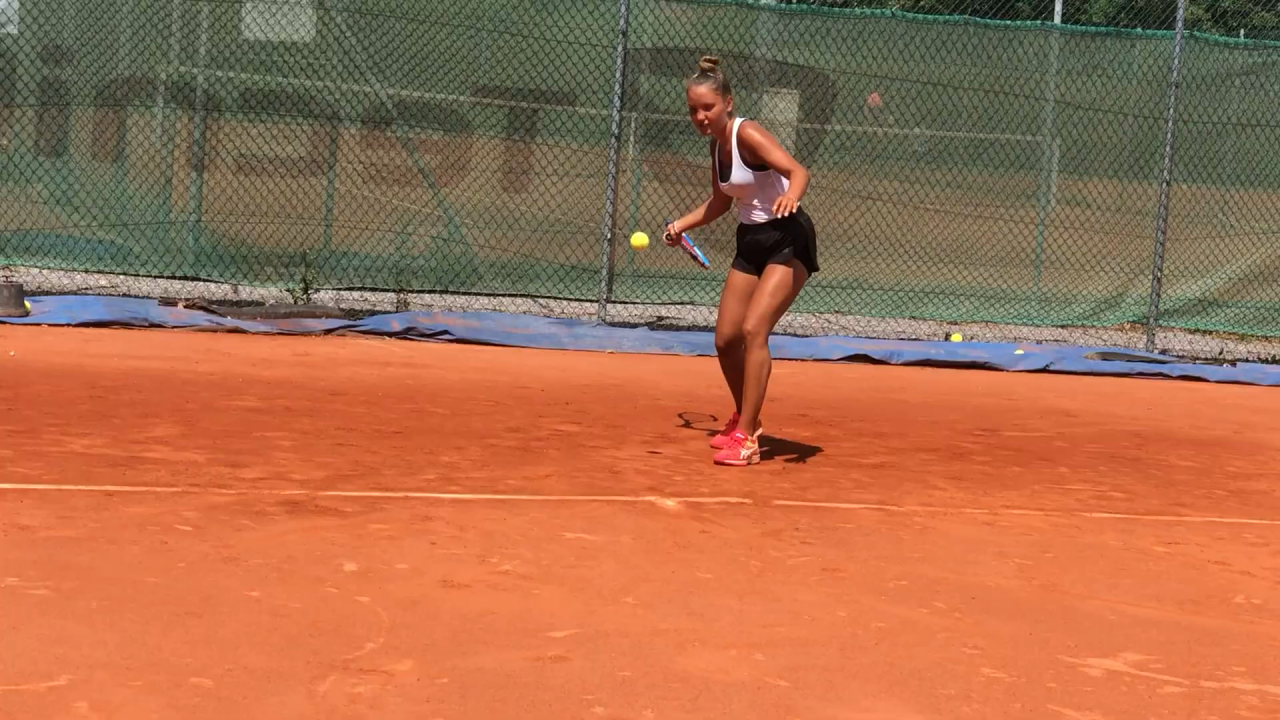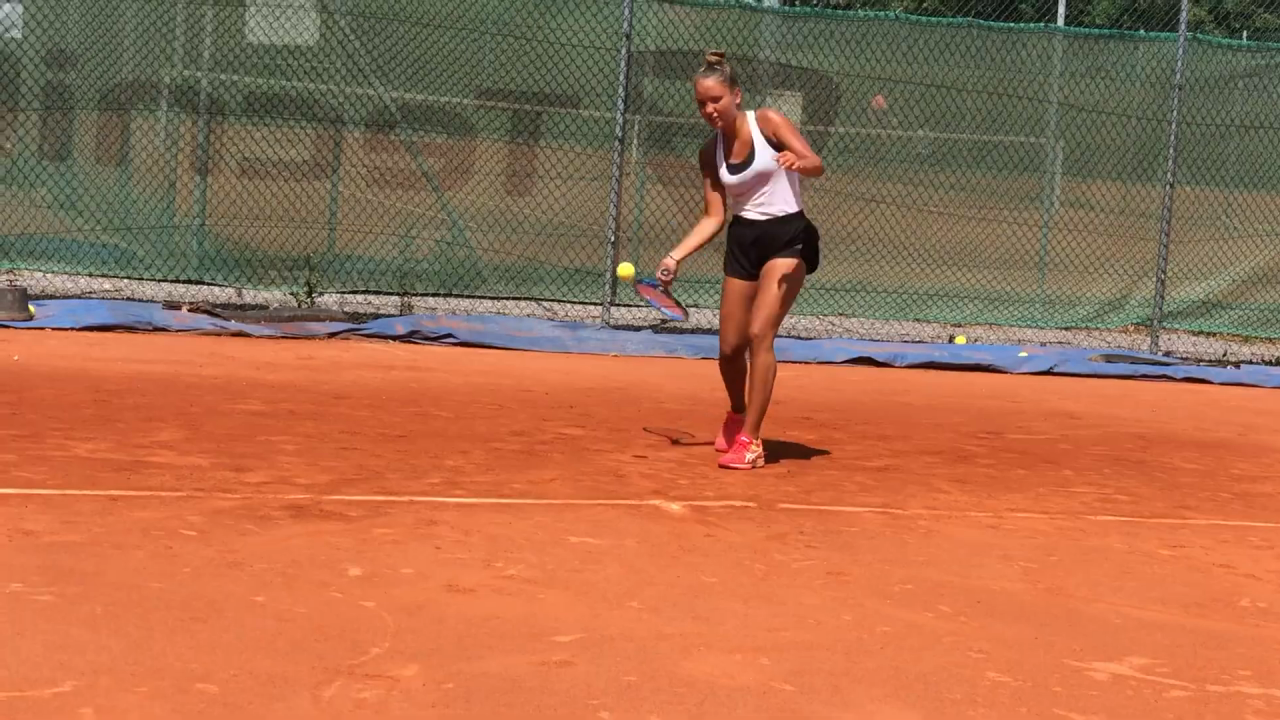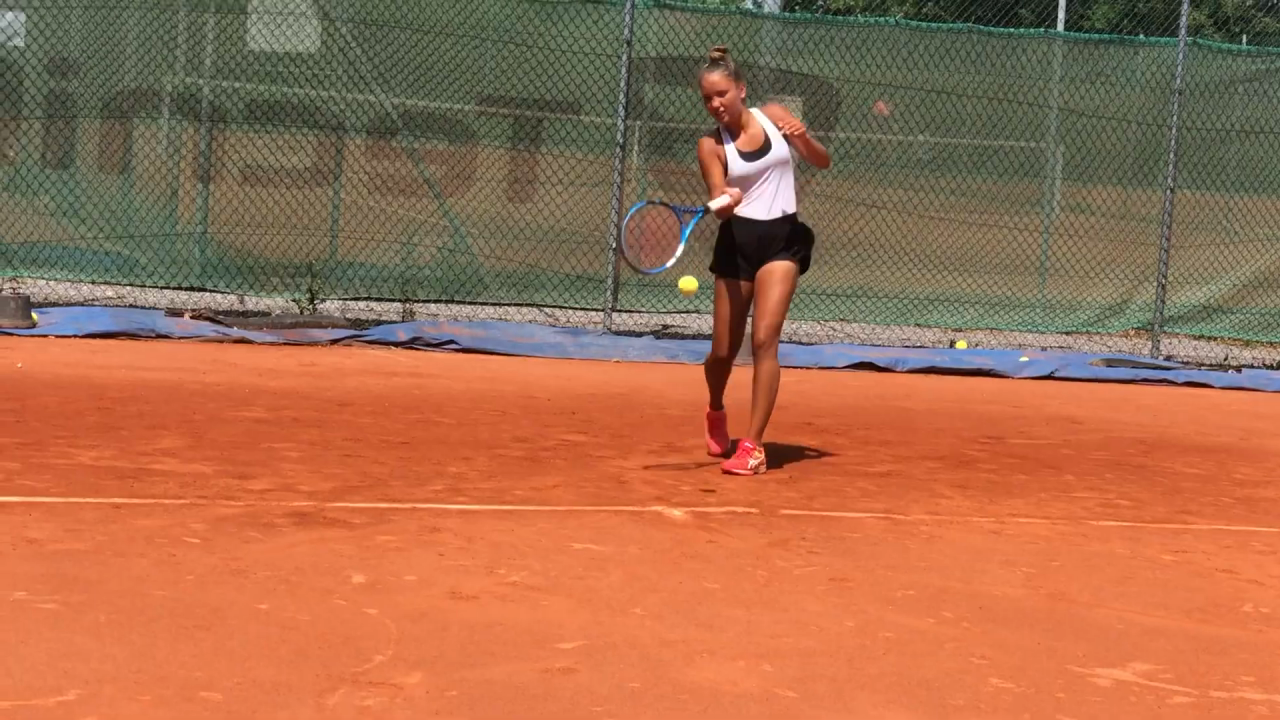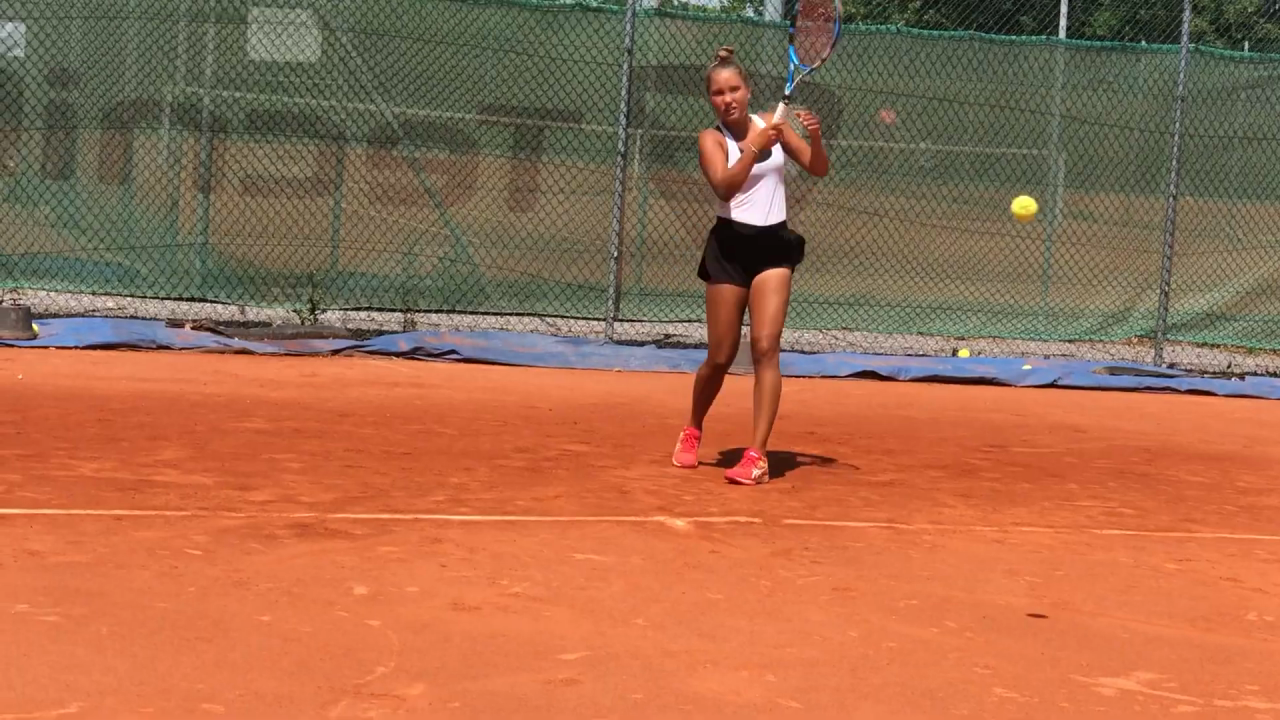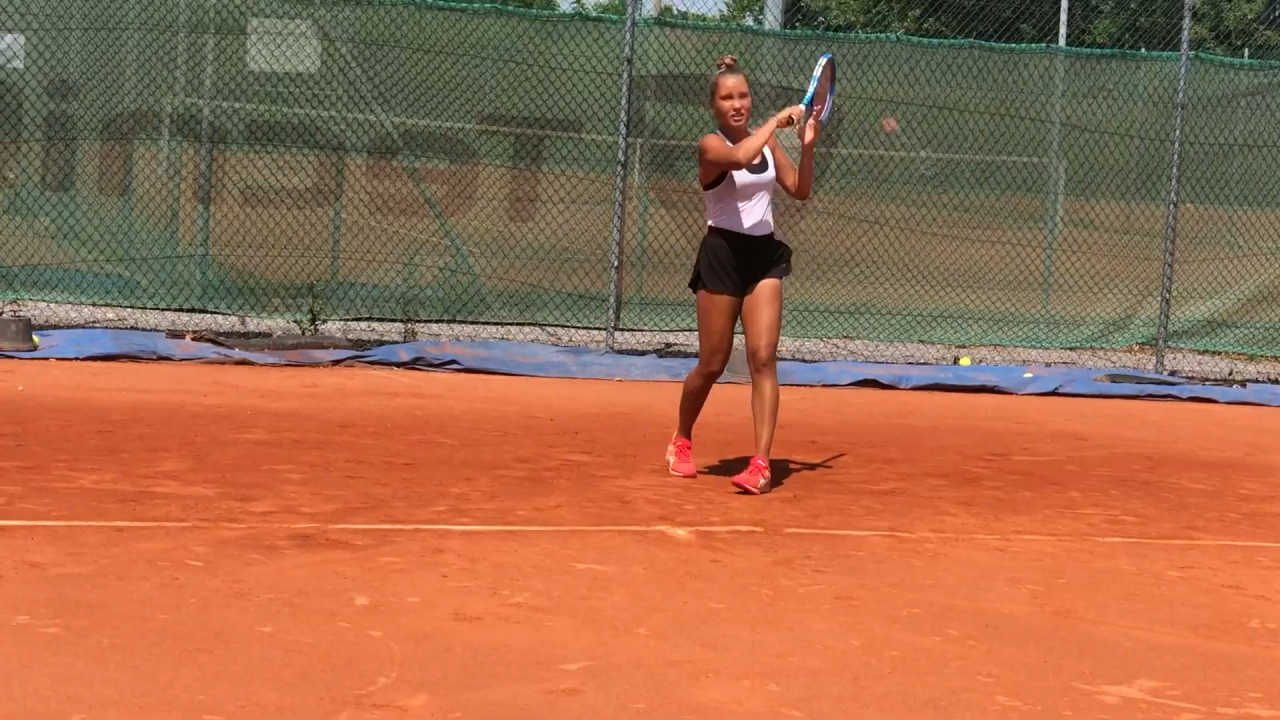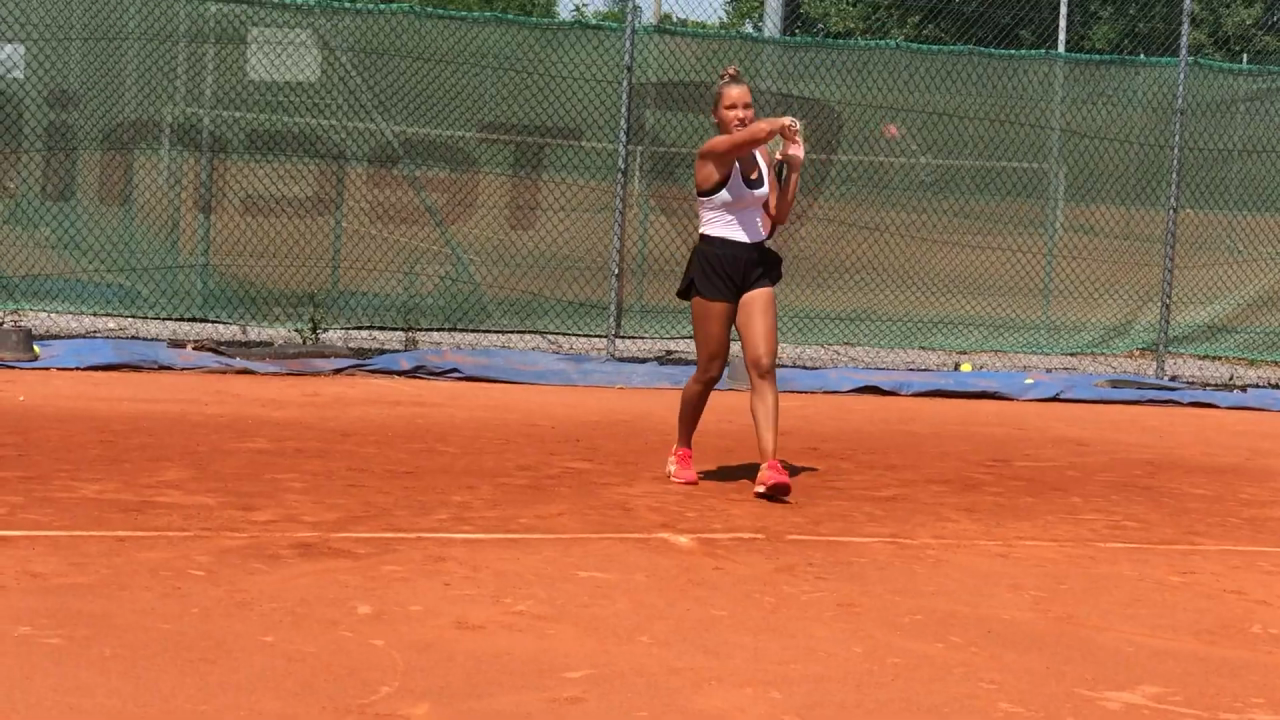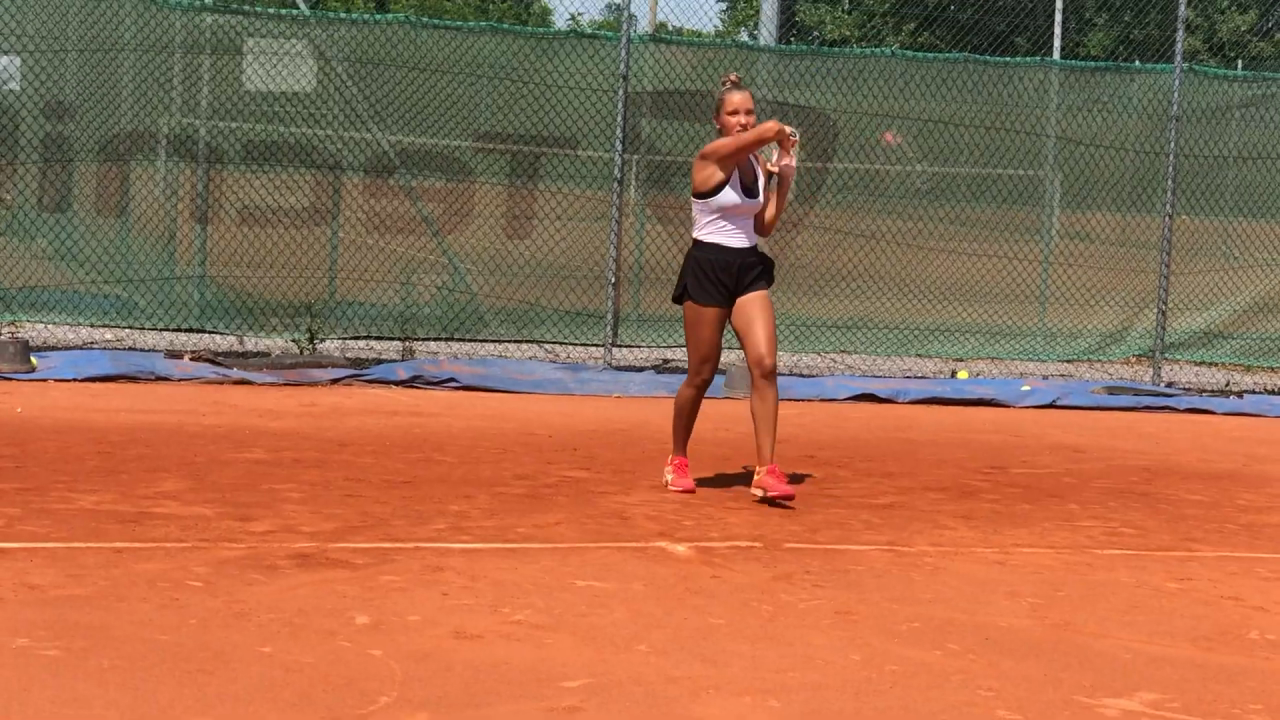
dt=0.1s
person 1, frame 1
left shoulder: (750, 133)
right shoulder: (717, 146)
left elbow: (798, 173)
left wrist: (790, 199)
right wrist: (684, 223)
left hip: (787, 239)
right hip: (751, 240)
left knee: (753, 331)
right knee: (725, 338)
left ankle: (746, 437)
right ankle: (743, 418)
person 1, frame 2
left shoulder: (768, 120)
right shoulder: (710, 150)
left elbow: (816, 164)
right elbow: (714, 217)
left wrist: (797, 163)
right wrist: (676, 256)
left hip: (787, 238)
right hip: (744, 241)
left knee: (759, 333)
right knee: (730, 345)
left ankle: (751, 440)
right ankle: (737, 416)
person 1, frame 3
left shoulder: (773, 116)
right shoulder: (710, 144)
left elbow: (822, 161)
right elbow: (721, 199)
left wrist: (805, 138)
right wrist: (724, 202)
left hip: (783, 238)
right hip: (738, 242)
left knee: (764, 340)
right knee: (722, 351)
left ankle: (753, 446)
right ankle: (716, 415)
person 1, frame 4
left shoulder: (771, 124)
right shoulder: (711, 139)
left elbow: (819, 169)
right elbow: (725, 184)
left wrist: (815, 136)
right wrist: (756, 144)
left hip: (774, 244)
right hip: (730, 247)
left knee: (766, 348)
right knee: (720, 358)
left ankle: (757, 455)
right ankle: (692, 431)
person 1, frame 5
left shoulder: (768, 142)
right shoulder: (711, 146)
left elbow: (801, 192)
right elbow: (741, 157)
left wrist: (808, 145)
right wrist: (782, 119)
left hip: (765, 255)
right hip: (723, 256)
left knee: (763, 358)
right knee: (713, 364)
left ankle: (761, 463)
right ankle: (681, 440)
person 1, frame 6
left shoulder: (760, 153)
right shoulder: (712, 151)
left elbow: (776, 220)
right elbow: (762, 130)
left wrist: (793, 167)
right wrist: (784, 122)
left hip: (756, 264)
right hip: (714, 264)
left knee: (762, 365)
right knee: (710, 371)
left ankle: (769, 466)
right ankle: (682, 451)
person 1, frame 7
left shoulder: (754, 163)
right shoulder: (713, 155)
left elbow: (763, 227)
right elbow: (769, 130)
left wrist: (784, 176)
right wrist: (784, 133)
left hip: (748, 270)
right hip: (707, 269)
left knee: (765, 365)
right knee: (701, 374)
left ankle: (769, 470)
right ankle: (678, 461)
